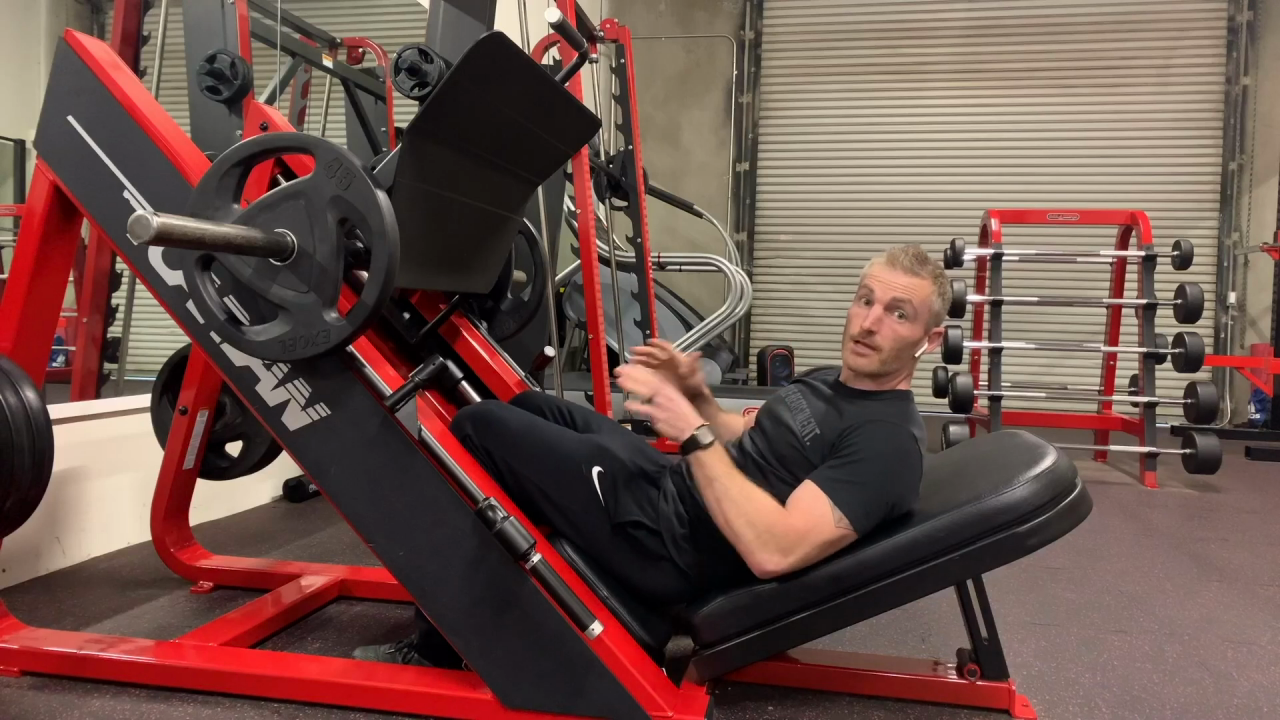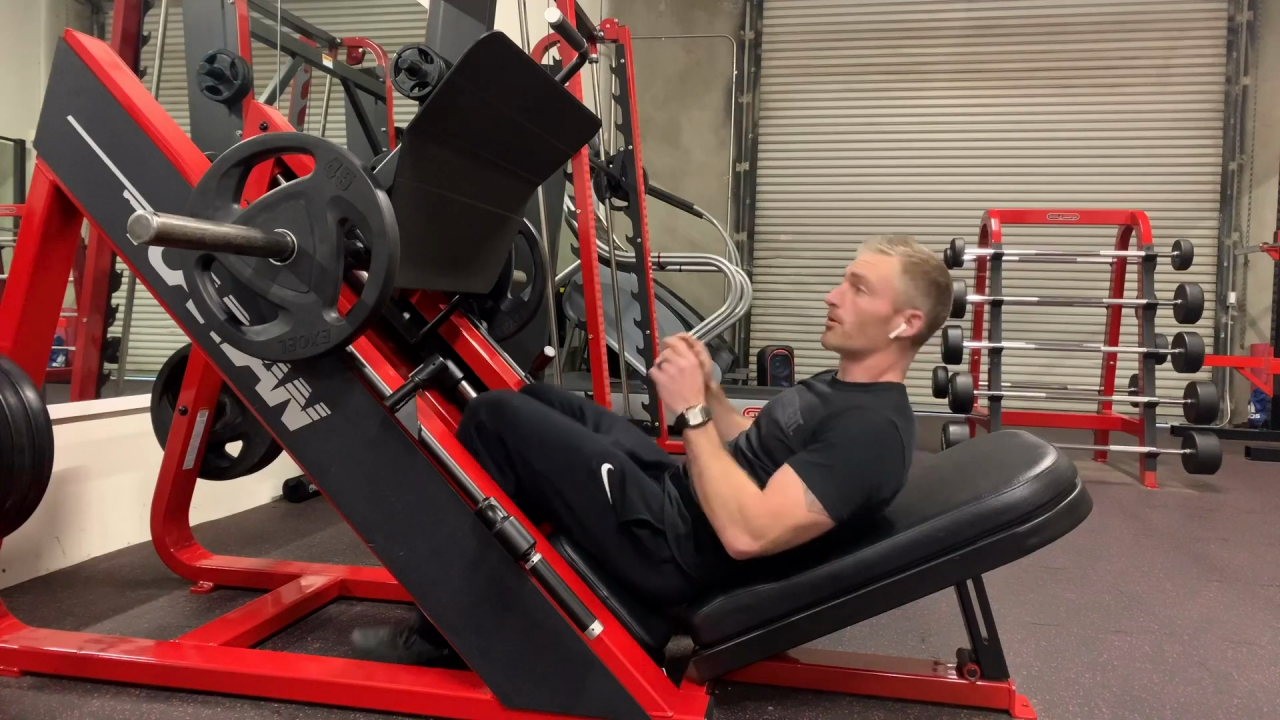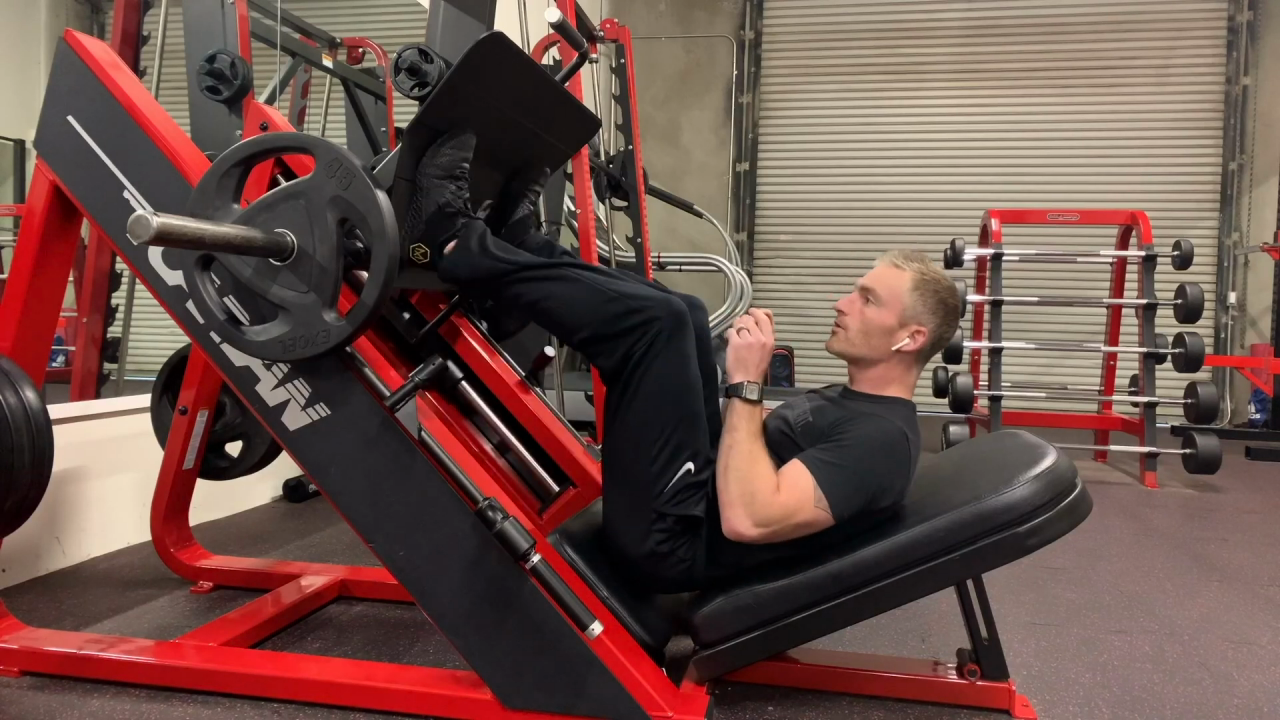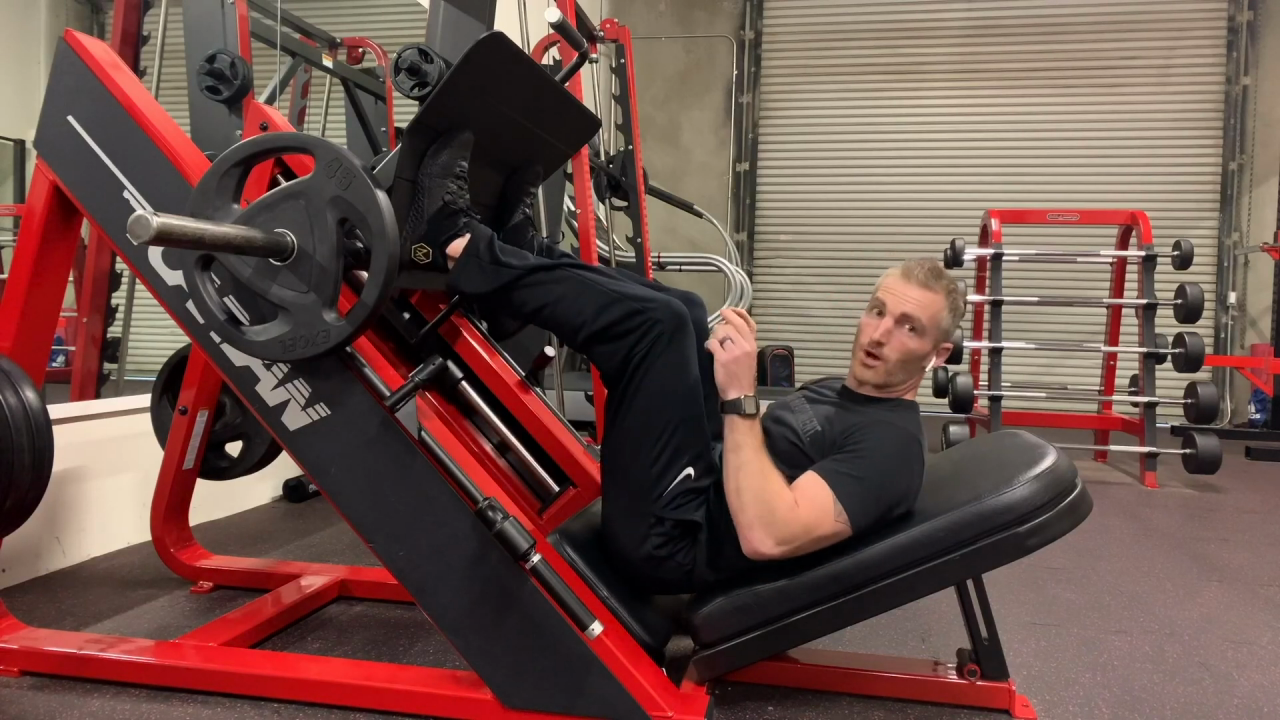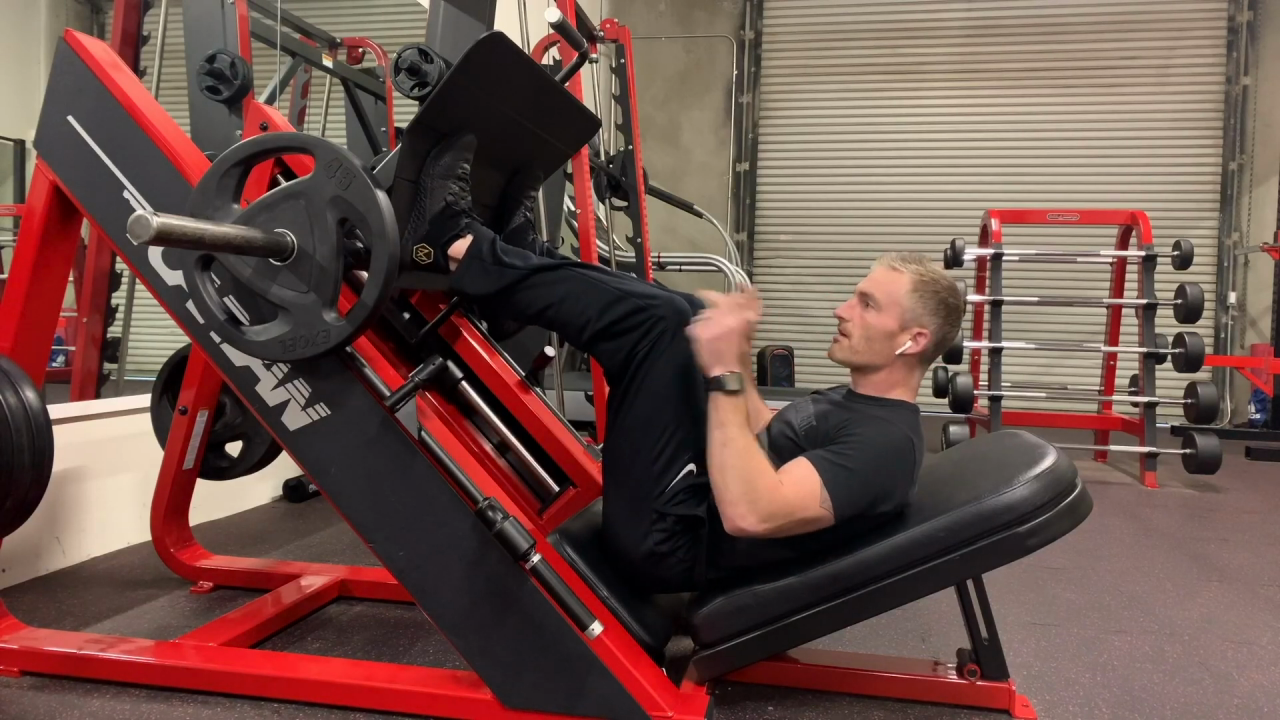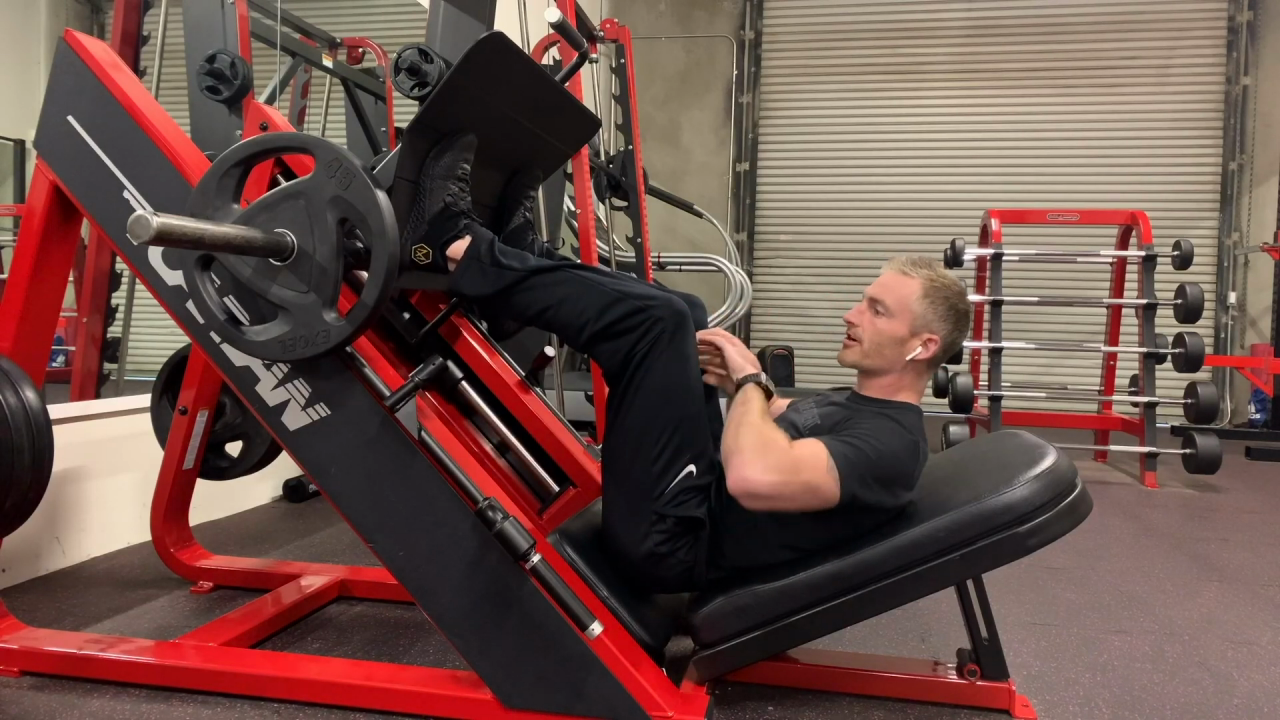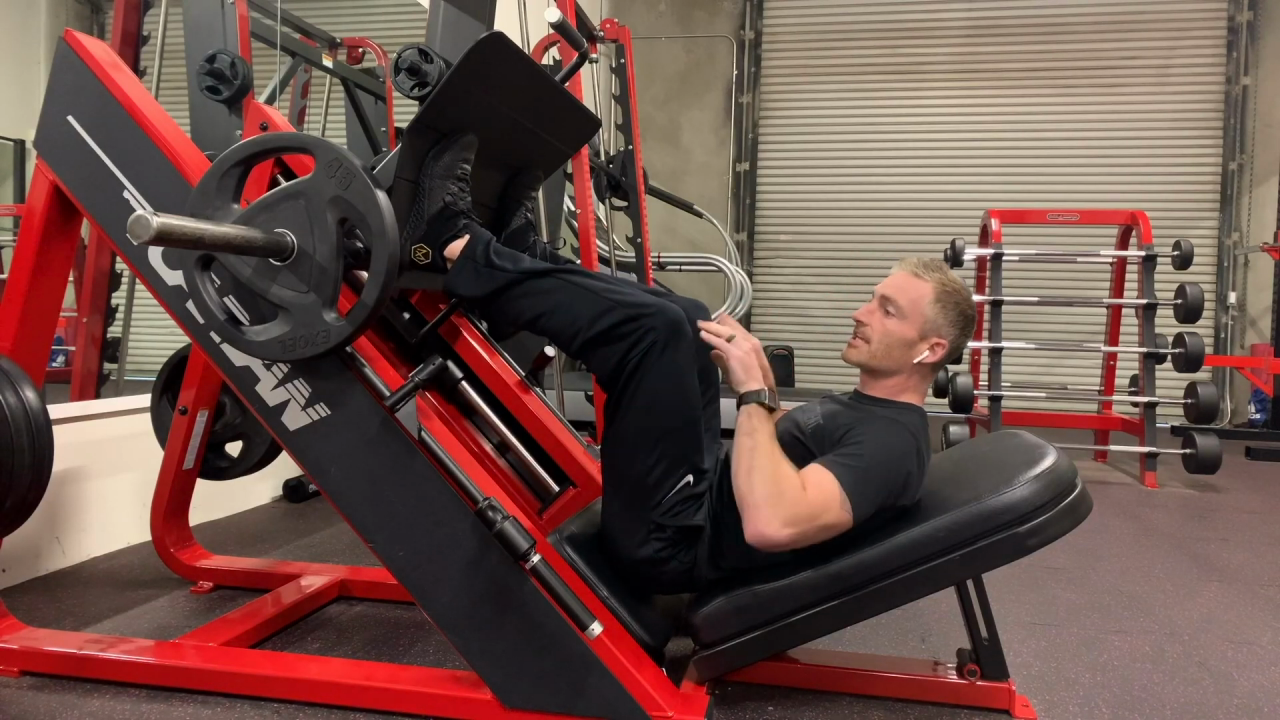
dt=0.7s
person 1, frame 1
left shoulder: (887, 441)
right shoulder: (828, 382)
left elbow: (772, 552)
left wrist: (693, 430)
right wrist: (695, 394)
left hip: (665, 542)
right hip: (675, 489)
left knee: (480, 429)
right knee: (529, 407)
left ankle: (437, 647)
person 1, frame 2
left shoulder: (874, 431)
right shoulder: (832, 387)
left elbow: (747, 534)
left wrist: (692, 410)
right wrist: (708, 391)
left hip: (658, 546)
right hip: (669, 504)
left knee: (495, 420)
right knee: (528, 406)
left ankle: (439, 637)
person 1, frame 3
left shoulder: (880, 437)
right shoulder: (847, 403)
left elbow: (746, 520)
left wrist: (744, 385)
right wrist: (747, 367)
left hip: (671, 539)
right hip: (697, 494)
left knee: (656, 321)
right knee: (674, 318)
left ankle: (454, 242)
right ankle: (515, 241)
person 1, frame 4
left shoulder: (891, 445)
right shoulder: (834, 390)
left elbow: (765, 536)
left wrist: (739, 397)
right wrist: (730, 364)
left hip: (669, 541)
right hip: (702, 498)
left knee: (654, 322)
right knee: (676, 314)
left ankle: (454, 244)
right ankle: (518, 245)
person 1, frame 5
left shoulder: (885, 440)
right shoulder: (855, 402)
left elbow: (748, 514)
left wrist: (725, 373)
right wrist: (737, 361)
left hip: (669, 539)
right hip: (688, 510)
left knee: (659, 320)
right knee: (679, 317)
left ankle: (458, 246)
right ankle: (516, 247)
person 1, frame 6
left shoulder: (889, 442)
right shoulder: (860, 406)
left elbow: (754, 477)
left wrist: (749, 379)
right wrist: (736, 377)
left hip: (669, 539)
right hip: (696, 506)
left knee: (656, 319)
right knee: (679, 317)
left ankle: (456, 247)
right ankle: (517, 248)
person 1, frame 7
left shoulder: (891, 442)
right shoulder: (866, 410)
left elbow: (770, 525)
left wrist: (753, 394)
right wrist: (760, 386)
left hip: (669, 541)
right hip: (700, 500)
left knee: (651, 327)
right knee: (681, 321)
left ankle: (456, 246)
right ankle: (521, 251)
